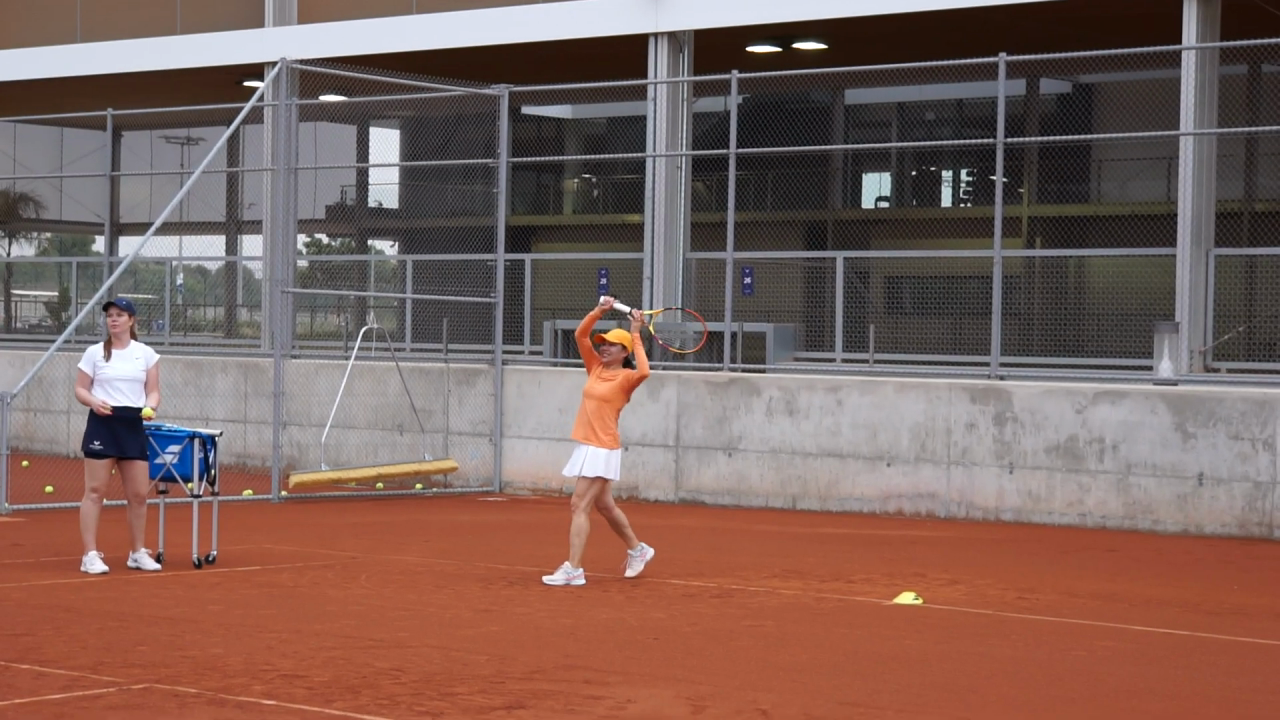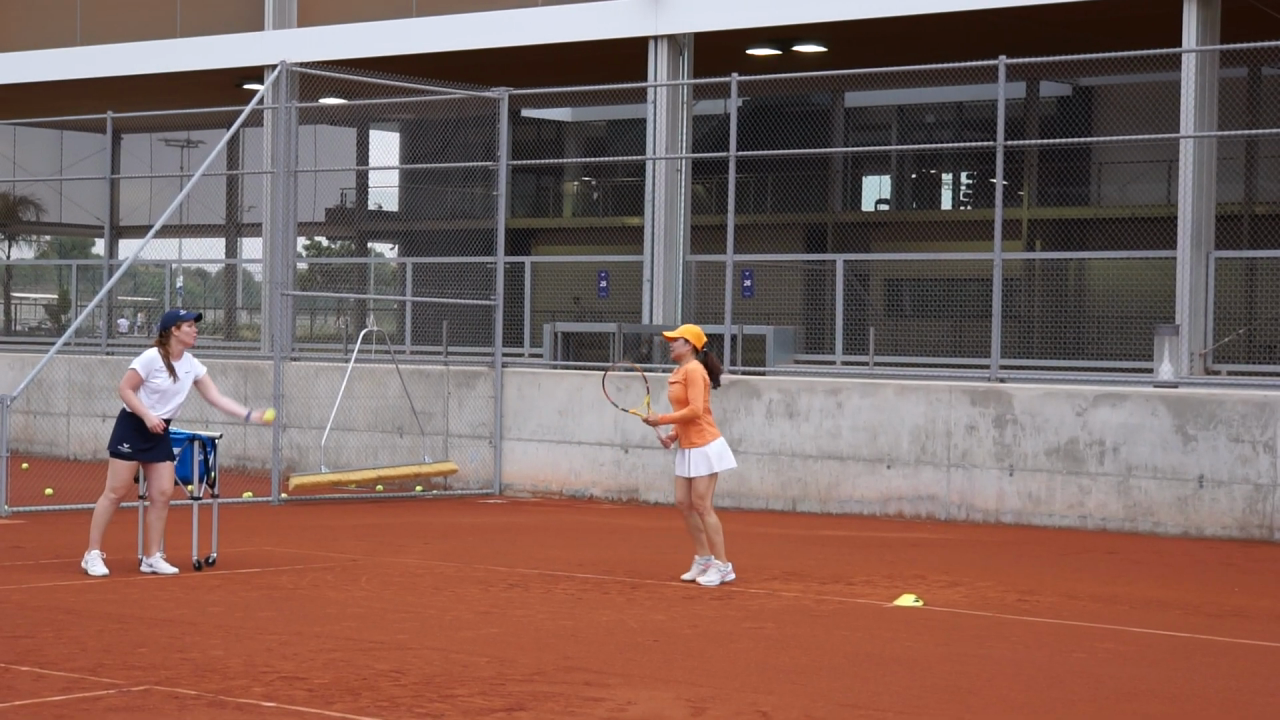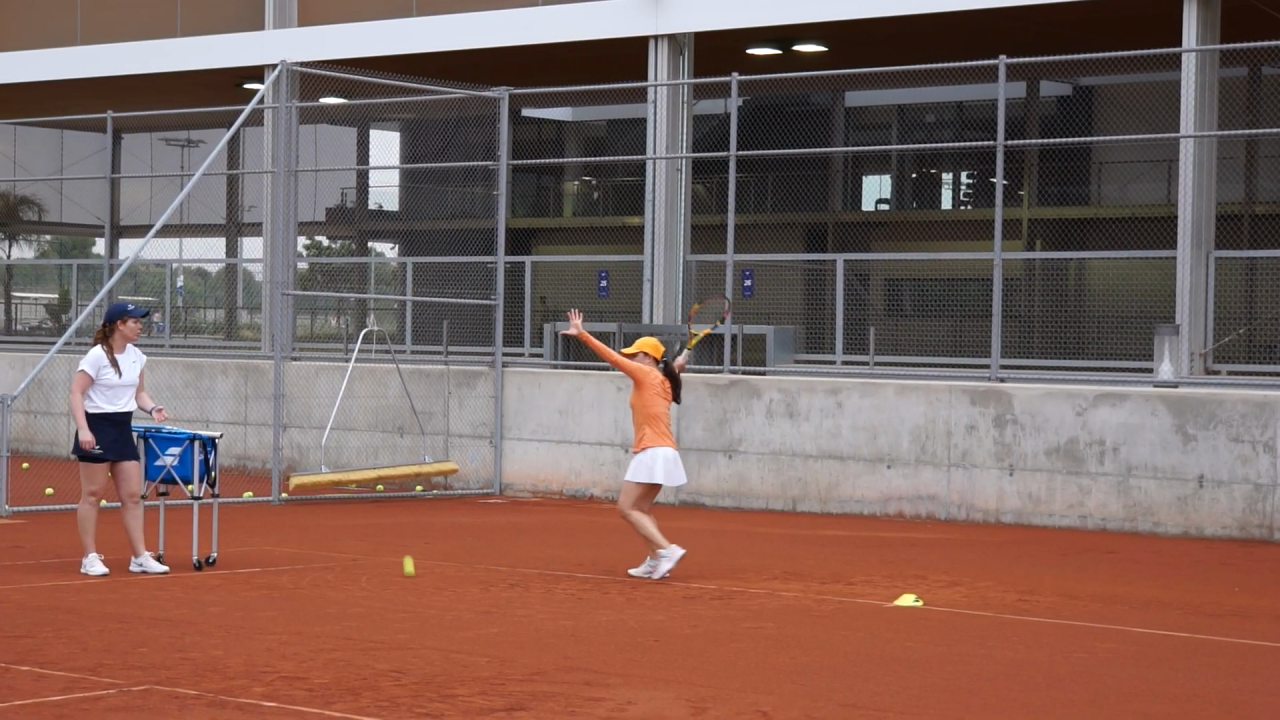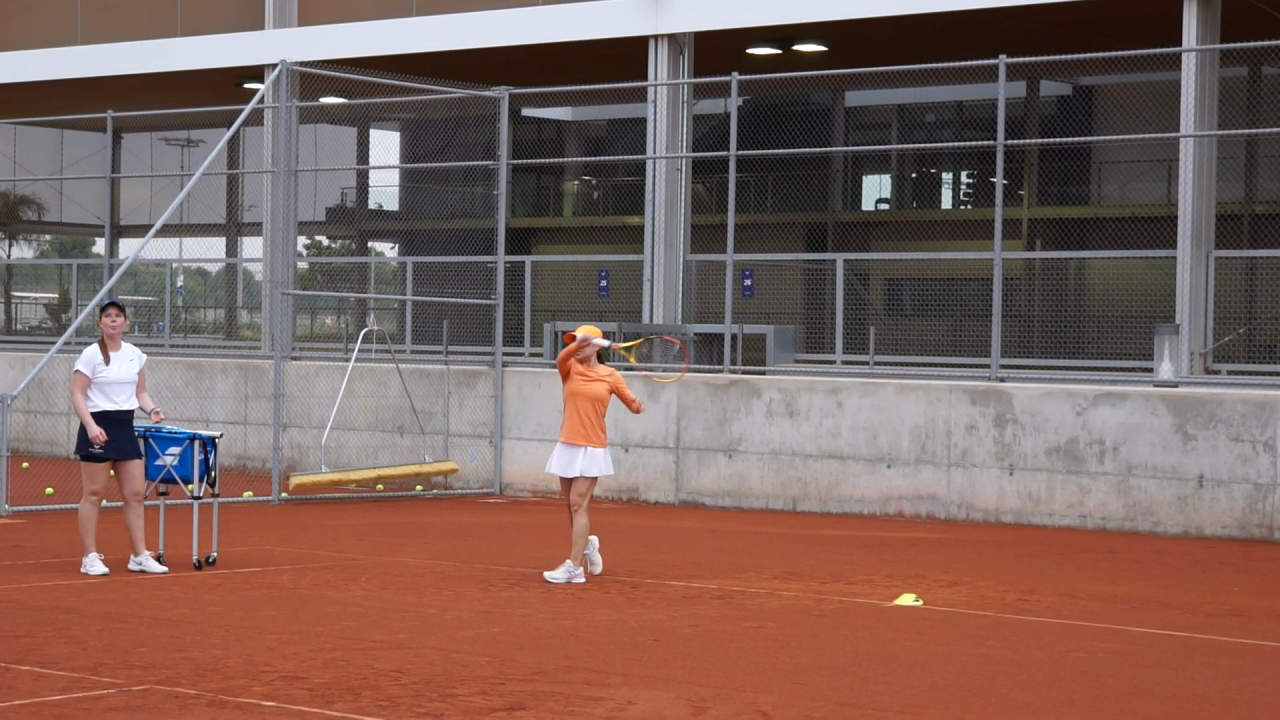
dt=1s
person 1, frame 1
left shoulder: (146, 354)
right shoulder: (95, 352)
left elbow: (153, 392)
right elbow: (80, 389)
left wrist: (151, 407)
right wrist: (93, 402)
left hip: (133, 426)
right hip: (102, 425)
left knee: (139, 494)
right knee: (95, 492)
left ankle: (138, 553)
right ankle: (90, 555)
person 1, frame 2
left shoulder: (192, 364)
right shoulder: (151, 357)
left elbow: (217, 398)
right elbow: (124, 389)
left wrist: (248, 414)
right wrist: (147, 415)
left hip: (161, 434)
right hip: (133, 428)
left knee: (162, 495)
right knee: (114, 492)
left ankle: (151, 558)
right ankle: (92, 554)
person 1, frame 3
left shoulder: (137, 356)
right shoulder: (97, 355)
right elbow: (76, 393)
left wrist: (153, 409)
right wrist: (82, 429)
left hip: (122, 430)
right hip: (97, 430)
left knee: (133, 495)
right knee: (93, 495)
left ankle: (140, 557)
right ankle: (90, 557)
person 1, frame 4
left shoulder: (135, 354)
right shoulder: (92, 354)
right elbow: (77, 394)
left wrist: (151, 409)
right wrist: (90, 425)
left hip: (125, 428)
right hip: (99, 428)
left knee: (136, 494)
right knee: (94, 494)
left ankle: (140, 556)
right ankle: (90, 557)
person 2, frame 1
left shoulder: (627, 378)
right shoulder: (595, 368)
left elbow: (645, 371)
right elbow: (580, 335)
left wrist: (636, 335)
right wrist: (598, 311)
left hip: (602, 450)
right hip: (588, 447)
left knee: (579, 506)
right knee: (605, 506)
left ankle: (573, 570)
right ankle: (637, 549)
person 2, frame 2
left shoulder: (694, 370)
right shoulder: (678, 372)
left elbow: (695, 411)
left wrist: (661, 420)
right wrist: (674, 434)
left hip: (703, 447)
right hip: (687, 448)
left knee: (701, 506)
right knee: (684, 504)
left ankle: (722, 565)
right ankle: (705, 559)
person 2, frame 3
left shoulder: (646, 375)
right shoulder: (663, 382)
left elbow: (612, 357)
right elbow: (671, 383)
left wrist: (582, 334)
right wrist: (676, 367)
left hip: (652, 453)
right hip: (663, 453)
left knee: (626, 508)
right knee: (640, 508)
left ankle: (667, 549)
right ankle: (655, 561)
person 2, frame 4
left shoulder: (611, 375)
right shoulder: (569, 367)
left elbow: (631, 402)
right elbow: (561, 358)
left wrist: (637, 406)
right wrist: (577, 343)
left hip: (592, 448)
right hip: (566, 446)
left knee: (578, 504)
right knee: (573, 504)
left ankle: (574, 567)
right ankle: (587, 544)
